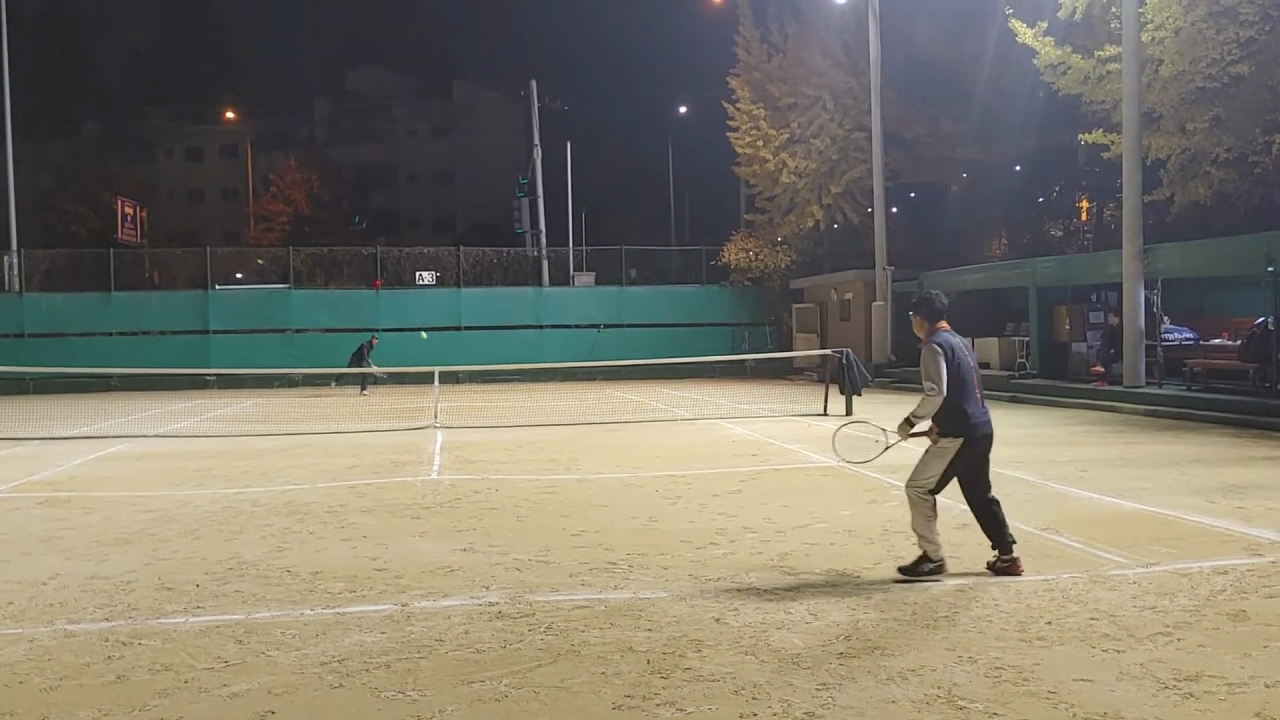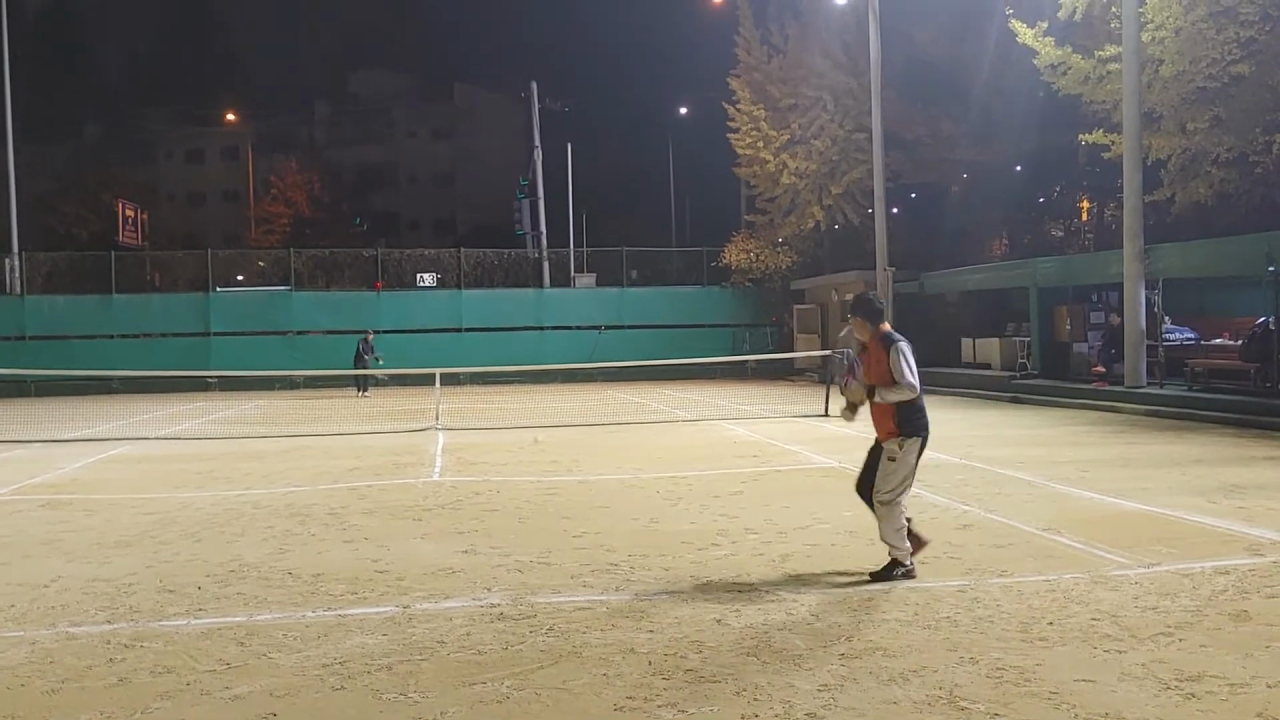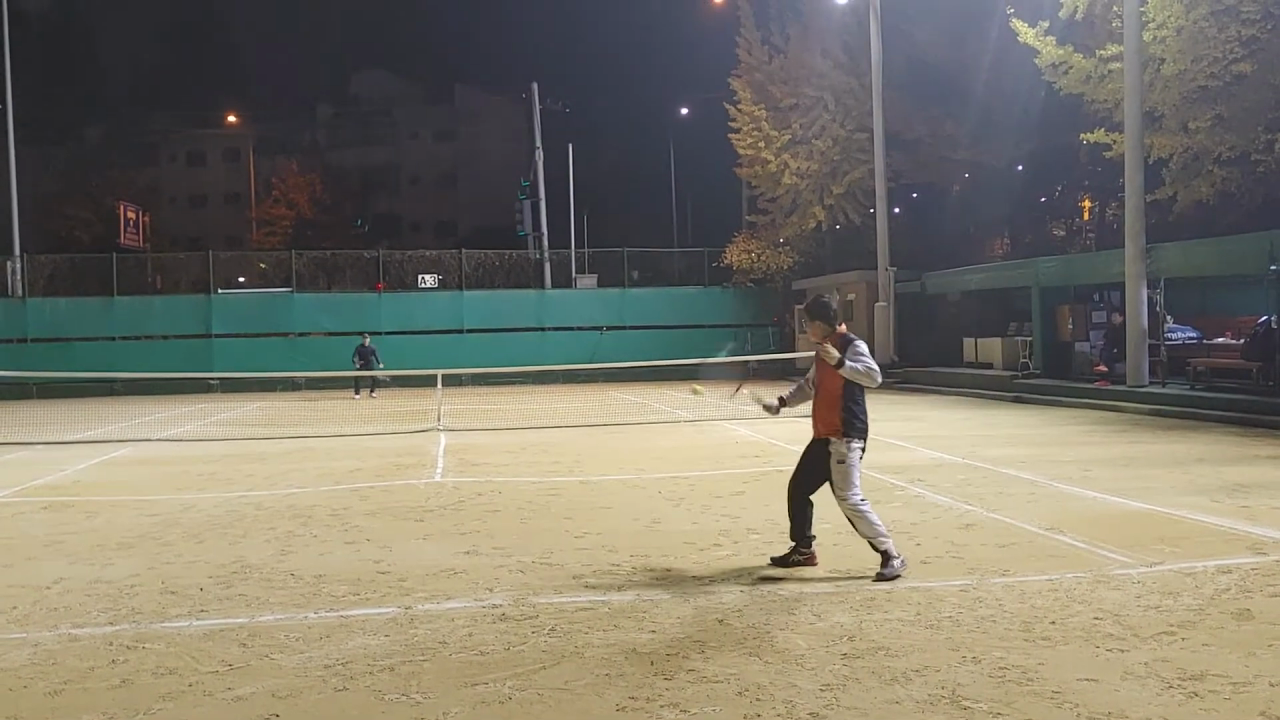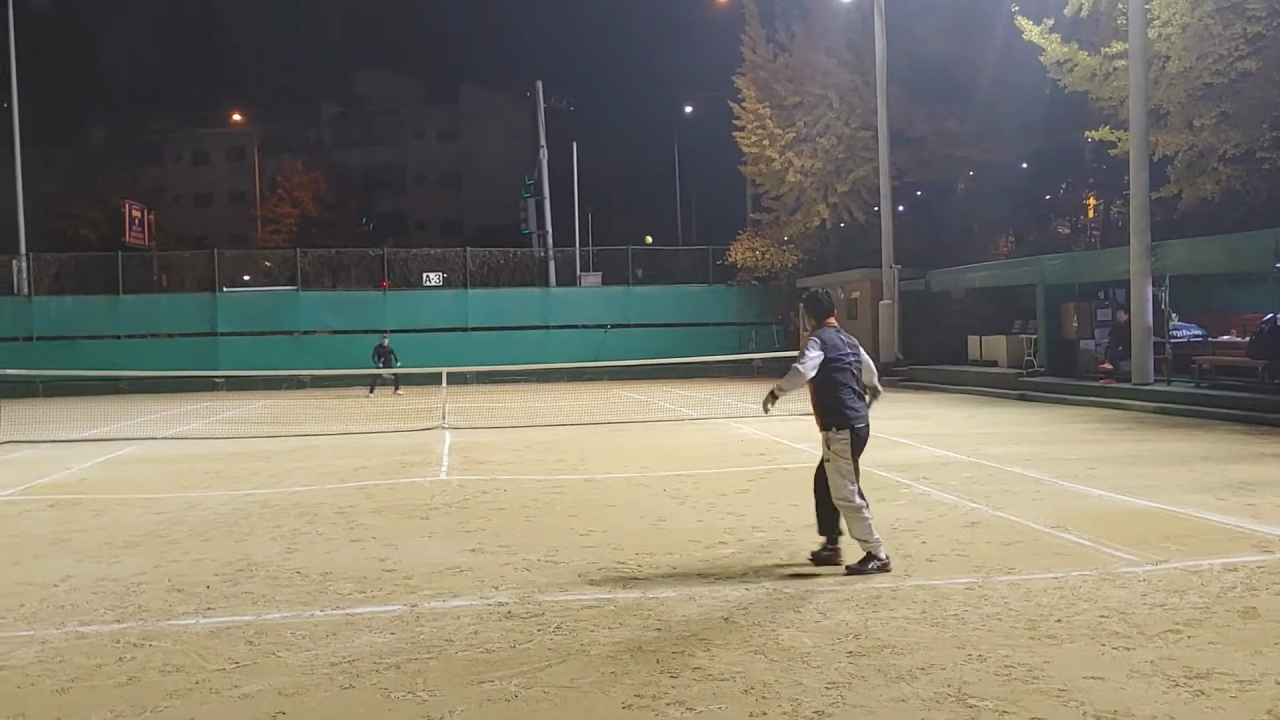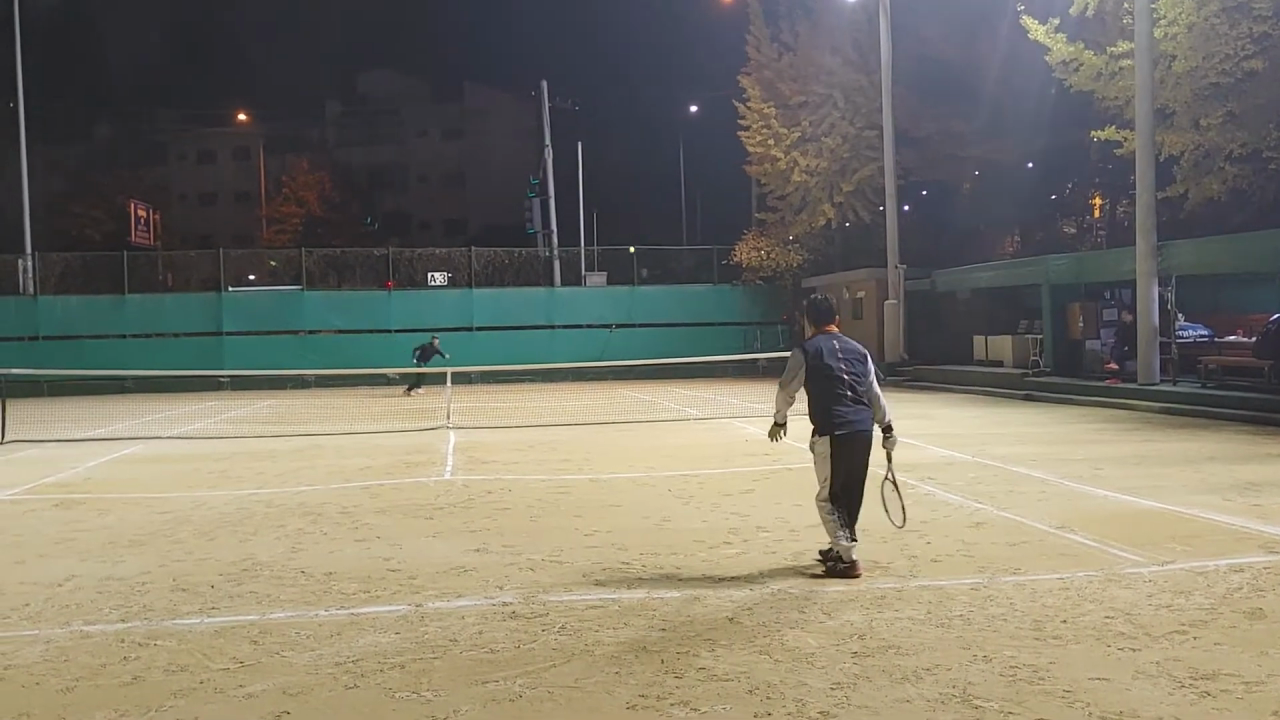
dt=0.4s
person 1, frame 1
left shoulder: (934, 346)
right shoulder: (959, 342)
left elbow: (936, 393)
left wrist: (912, 421)
right wrist: (939, 423)
left hip: (957, 434)
right hip: (981, 430)
left knee: (919, 488)
right knee: (980, 494)
left ankle: (932, 556)
right ankle: (1007, 556)
person 1, frame 2
left shoulder: (896, 345)
right shoulder: (868, 348)
left elbow: (911, 388)
right elbow: (868, 386)
left wrist: (875, 394)
left hip: (907, 434)
right hip: (889, 435)
left knee: (887, 497)
right knee: (867, 487)
left ankle: (902, 561)
right ankle: (909, 536)
person 1, frame 3
left shoulder: (852, 345)
right shoulder: (821, 352)
left elbow: (873, 376)
right elbow: (809, 387)
left wrist: (839, 362)
right wrist: (782, 402)
left hip: (847, 437)
right hip: (823, 437)
left knee: (849, 497)
right knee: (798, 488)
left ankle: (891, 555)
right ankle: (803, 549)
person 1, frame 4
left shoulder: (817, 339)
right shoulder: (846, 339)
left elbow: (802, 371)
right elbow: (869, 370)
left wrist: (776, 391)
right wrist: (873, 389)
left hip: (840, 428)
right hip: (854, 424)
left knee: (846, 495)
right knee: (824, 484)
left ankle: (877, 556)
right ankle: (830, 546)
person 1, frame 5
left shoulder: (805, 350)
right shoulder: (858, 349)
left elbow: (787, 389)
right elbow: (874, 392)
left wrist: (779, 420)
right wrist: (887, 428)
left hip: (831, 432)
right hip: (862, 430)
left knee: (828, 498)
right knee: (851, 492)
left ankle: (847, 559)
right ankle: (842, 548)
